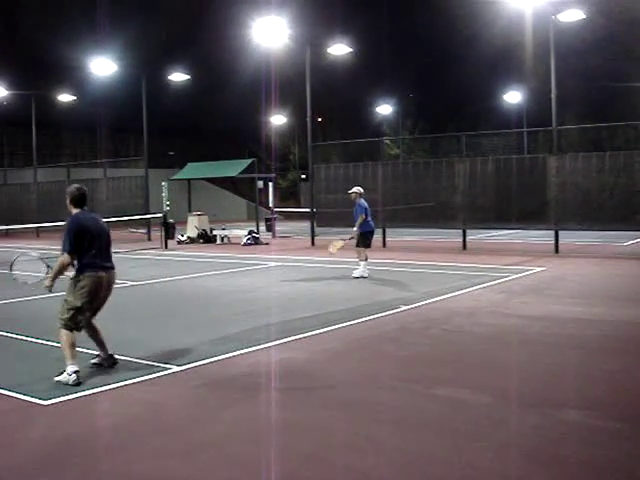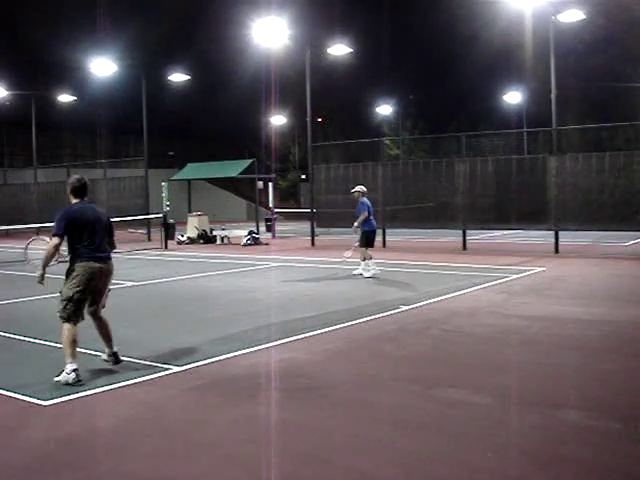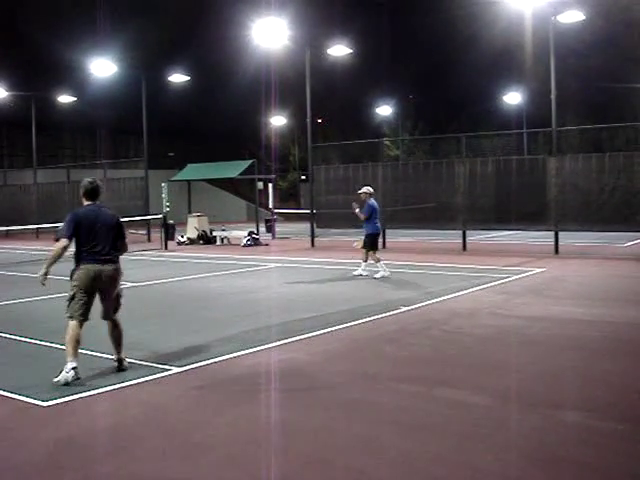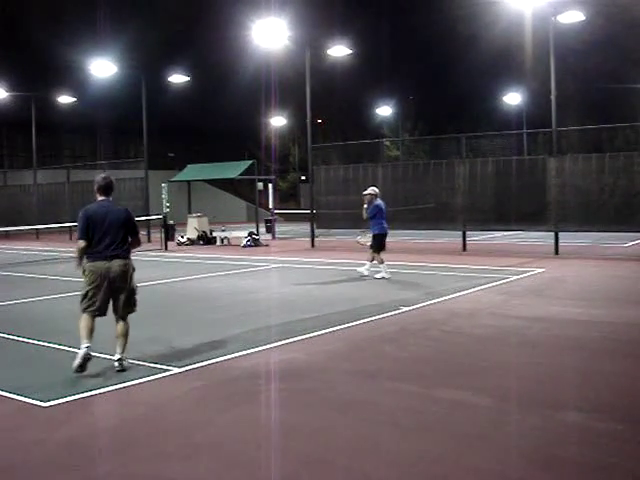
dt=0.2s
person 1, frame 1
left shoulder: (73, 223)
right shoulder: (98, 221)
left elbow: (67, 258)
left wrist: (52, 277)
left hip: (89, 277)
right hip: (107, 275)
left knee: (66, 325)
right knee: (83, 320)
left ankle: (71, 371)
right ankle: (106, 356)
person 1, frame 2
left shoulder: (67, 213)
right shoulder: (101, 213)
left elbow: (55, 244)
right elbow: (112, 244)
left wrist: (43, 268)
left hip: (82, 267)
right hip: (105, 266)
left knee: (68, 319)
right knee: (96, 313)
left ankle: (71, 369)
right ankle: (111, 352)
person 1, frame 3
left shoulder: (76, 216)
right shoulder: (112, 216)
left elbow: (63, 244)
right elbow: (123, 248)
left wrist: (46, 268)
left hip: (86, 269)
right hip: (111, 269)
left knee: (75, 320)
right knee: (111, 317)
left ankle: (71, 368)
right ankle: (120, 359)
person 1, frame 4
left shoulder: (88, 212)
right shoulder: (124, 212)
left elbow: (82, 245)
right elbow: (136, 242)
left wrist: (80, 261)
left hip: (96, 266)
right hip: (121, 265)
left knee: (88, 312)
right knee: (121, 315)
left ankle: (85, 348)
right ankle: (119, 358)
